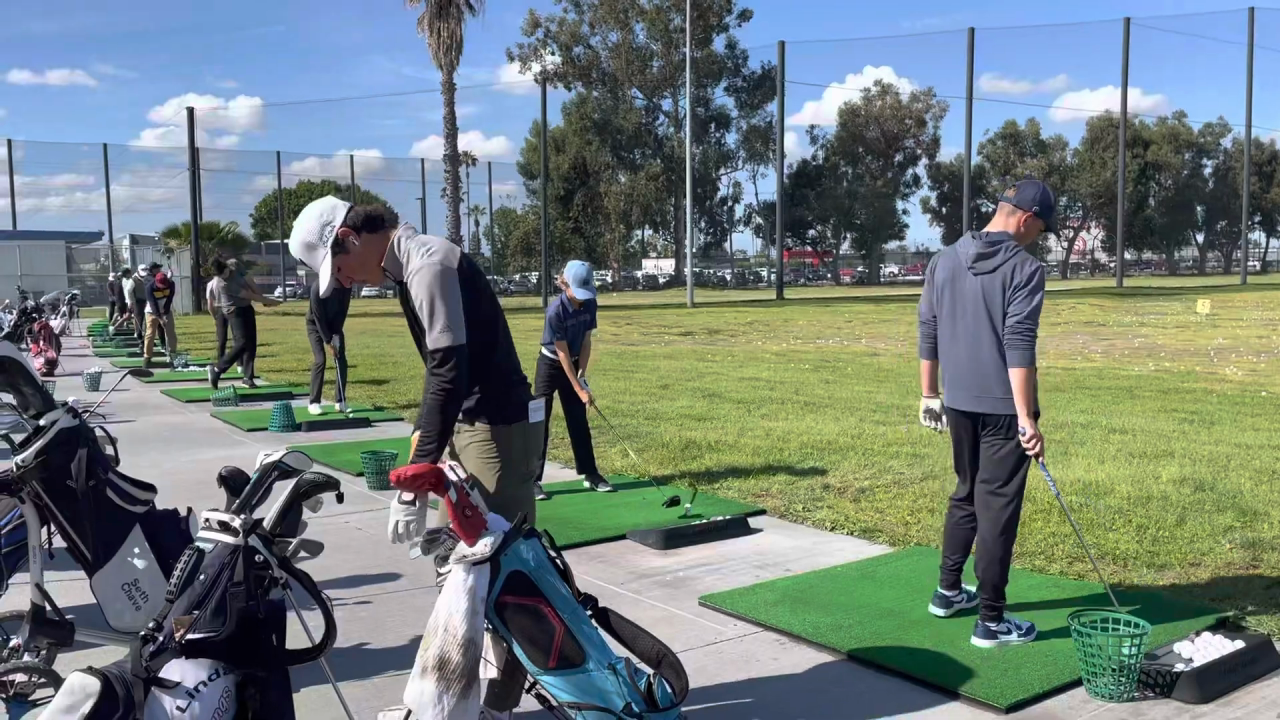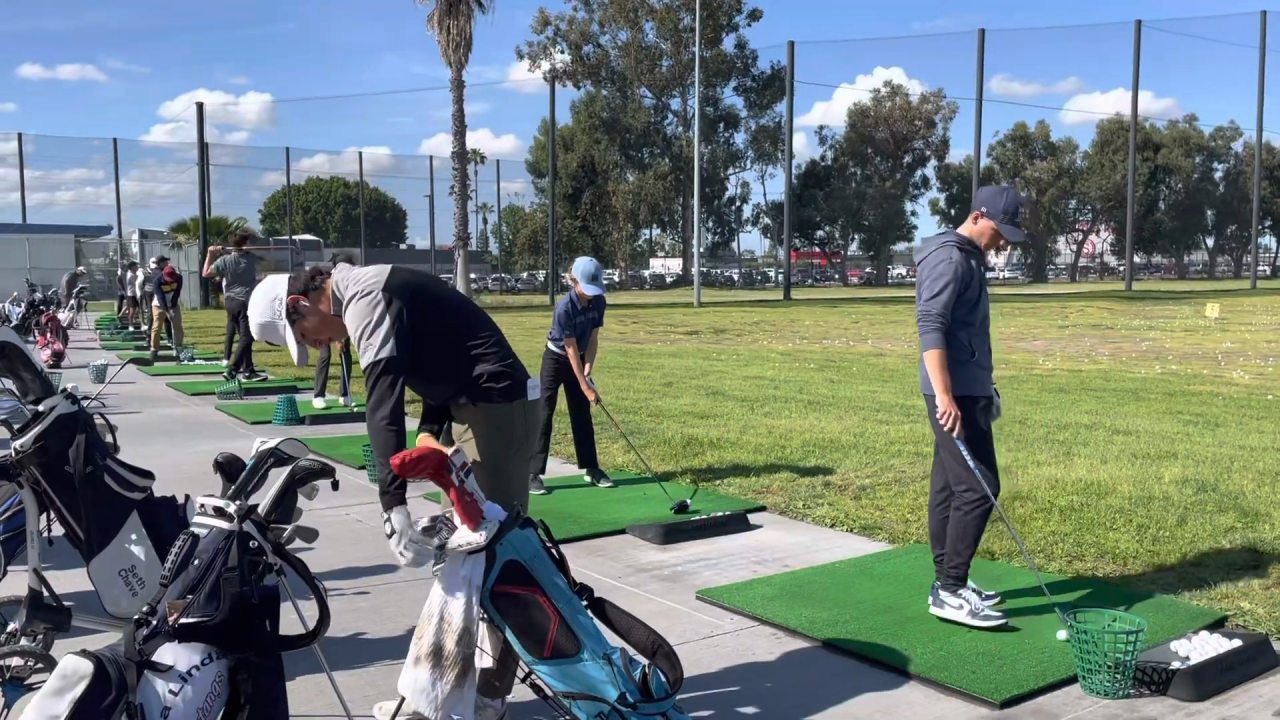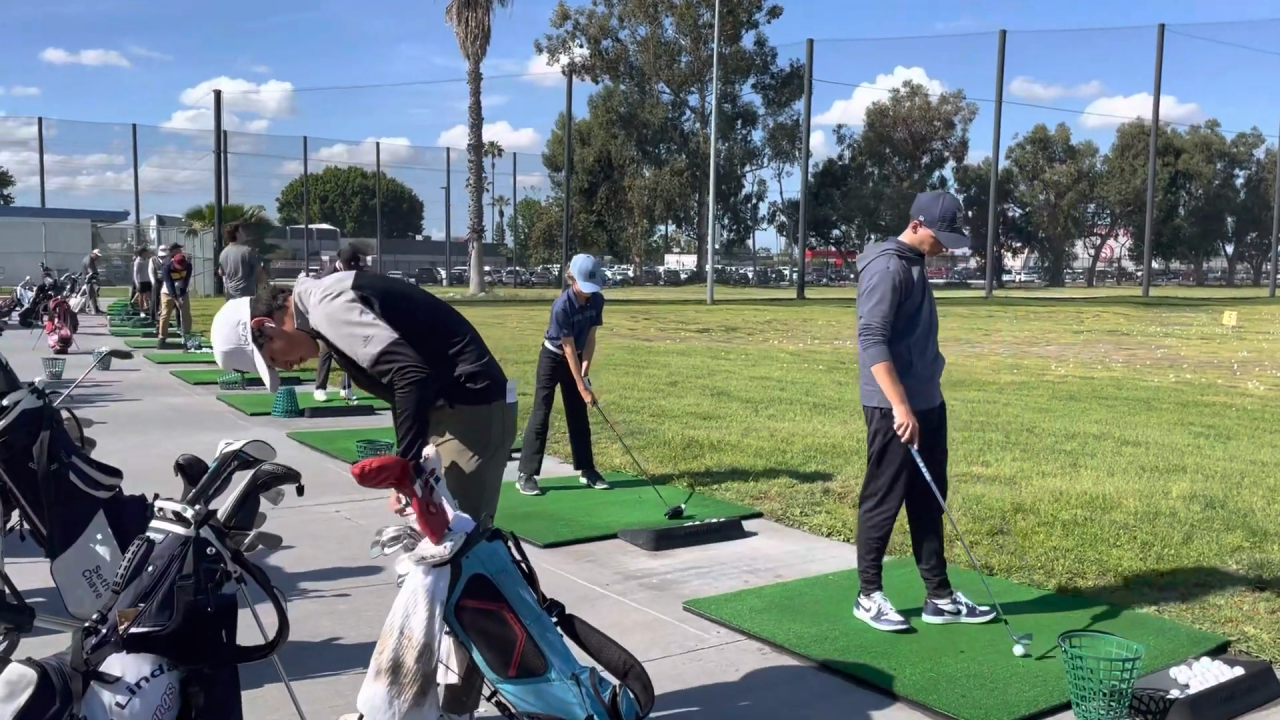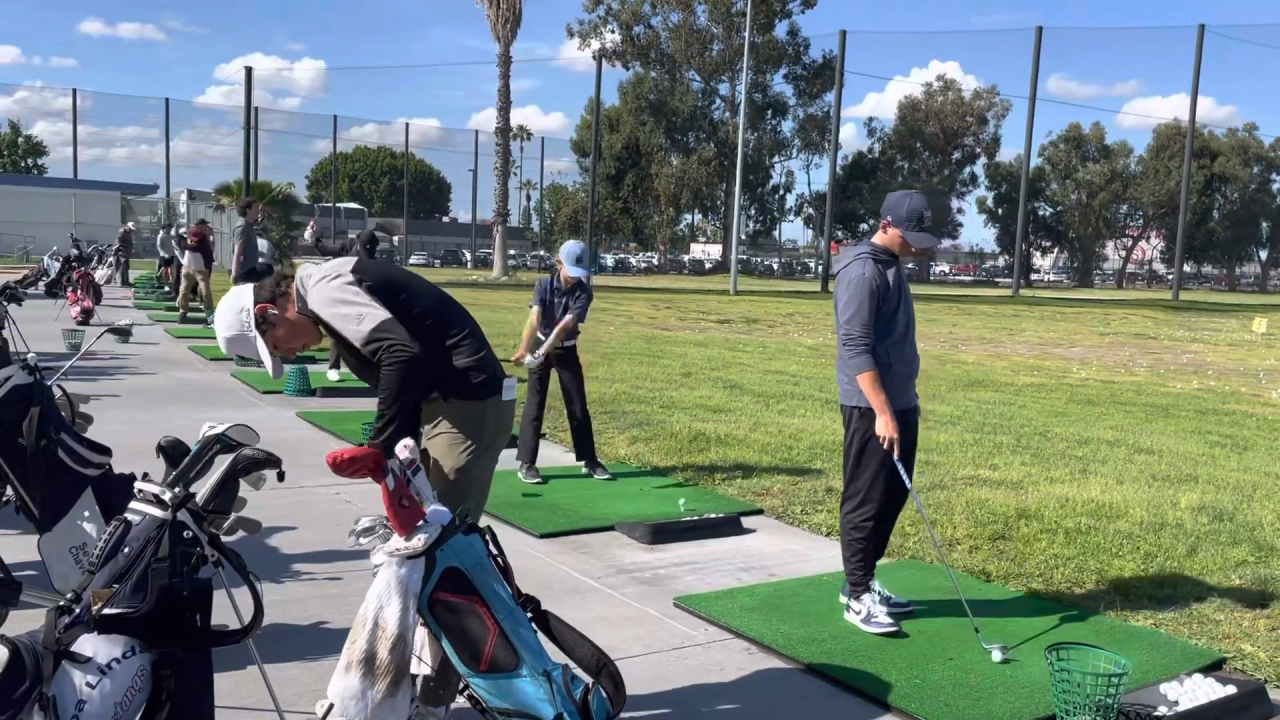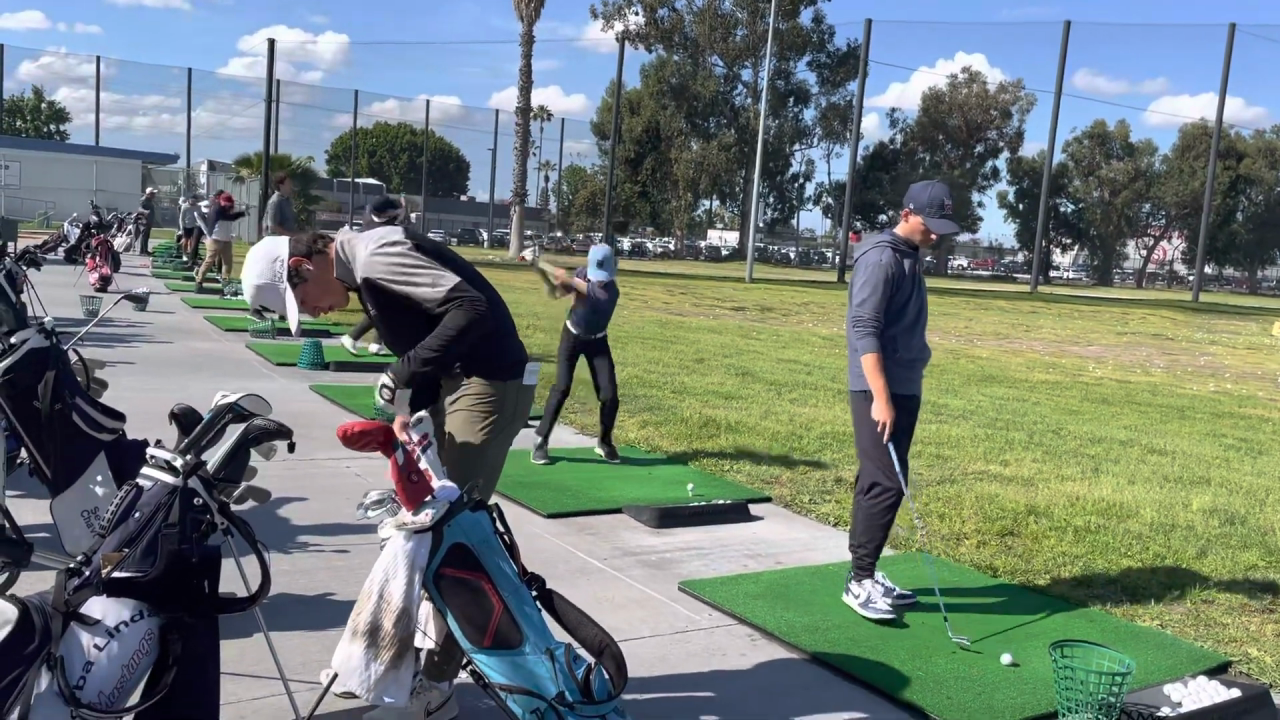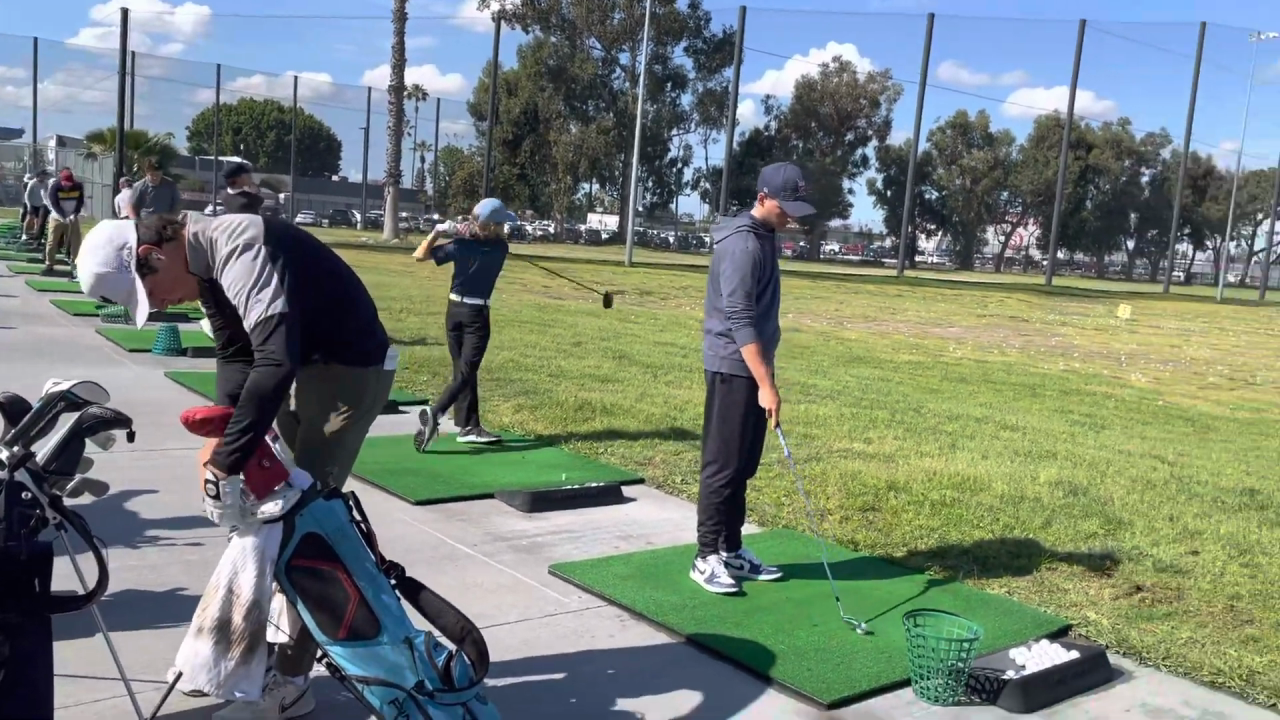
dt=0.7s
person 1, frame 1
left shoulder: (945, 260)
right shoulder: (1024, 267)
left elbow: (927, 333)
right elbow: (1018, 345)
left wrist: (929, 394)
right wrist: (1026, 416)
left hip: (958, 402)
right hip: (1003, 407)
left knee: (967, 493)
right knee: (997, 509)
left ankle: (949, 590)
right ankle: (991, 620)
person 1, frame 2
left shoulder: (967, 257)
right shoulder: (949, 258)
right elbow: (930, 330)
left wrist: (985, 386)
right wrist: (943, 395)
left hip: (966, 389)
right hip: (957, 394)
left knee: (949, 487)
right knee: (978, 489)
left ankle: (946, 581)
right ankle: (953, 591)
person 1, frame 3
left shoulder: (915, 264)
right shoulder: (886, 268)
right elbow: (872, 342)
right wrist: (900, 406)
left hip: (927, 401)
right hip: (894, 408)
left knee: (929, 501)
right knee: (883, 501)
left ankle: (940, 597)
right ankle: (869, 596)
person 1, frame 4
left shoulder: (893, 263)
right shoulder: (861, 272)
right elbow: (856, 349)
right wrist: (882, 413)
left hip: (902, 399)
right hip: (870, 406)
left knee: (894, 495)
right knee: (864, 501)
left ankle: (864, 579)
right ankle: (857, 595)
person 1, frame 5
left shoulder: (911, 257)
right shoulder: (880, 259)
right elbow: (865, 332)
right wrist: (881, 398)
left hip: (905, 387)
right hip: (878, 389)
left knee: (878, 482)
right knee: (885, 482)
left ankle: (866, 573)
right ankle: (859, 581)
person 1, frame 6
left shoulder: (763, 237)
right shoulder: (741, 245)
right elbow: (740, 321)
right wrist: (766, 384)
left hip: (751, 367)
right hip: (733, 368)
left knee: (743, 466)
right knee: (723, 465)
left ankle: (731, 551)
right ankle: (706, 558)
person 2, frame 1
left shoulder: (429, 264)
right shoulder: (410, 265)
left elbow: (448, 375)
right wrist: (425, 436)
left hip: (500, 424)
right hip: (470, 423)
person 2, frame 2
left shoulder: (362, 298)
right shoulder: (367, 291)
left elbow: (383, 403)
left wrist: (394, 507)
right wrist: (430, 431)
left hip: (496, 406)
right hip: (479, 403)
person 2, frame 3
left shoulder: (326, 304)
right shoulder: (330, 307)
left elbow: (409, 376)
right elbow: (402, 377)
left hip: (471, 409)
right hip: (453, 409)
person 2, frame 4
left shoulder: (323, 287)
right shoulder: (331, 285)
left elbow: (401, 355)
left wrist: (381, 451)
right wrist: (398, 448)
left hip: (466, 404)
right hip: (442, 403)
person 2, frame 5
left shoulder: (375, 254)
right shoulder: (364, 268)
left elbow: (473, 309)
left wrist: (401, 377)
right wrist: (408, 408)
left hip: (489, 384)
right hip: (455, 381)
right ankle: (419, 648)
person 2, frame 6
left shoulder: (239, 247)
right shoulder: (206, 259)
left elbow: (274, 362)
right elbow: (236, 350)
left wrist: (227, 463)
right wrist: (222, 431)
left hip: (349, 367)
right hip: (308, 364)
right ankle: (279, 642)
person 3, frame 1
left shoulder: (590, 304)
right shoulder: (555, 311)
left elbow: (586, 341)
right elbow: (563, 353)
left wrist: (581, 375)
right wrist: (578, 388)
left hip: (573, 365)
right hip: (550, 365)
left knee: (579, 420)
left ankle: (590, 474)
person 3, frame 2
left shoulder: (598, 302)
right shoulder: (564, 308)
left elbow: (592, 339)
right elbow: (571, 349)
left wrist: (588, 372)
right wrist: (585, 386)
left hip: (578, 360)
right hip: (555, 359)
left knee: (582, 415)
right knee: (544, 415)
left ankle: (591, 468)
right ankle: (532, 474)
person 3, frame 3
left shoulder: (596, 300)
right shoulder: (562, 306)
left elbow: (590, 338)
right elbow: (569, 348)
left wrist: (585, 373)
right wrist: (582, 387)
left hip: (575, 359)
right hip: (552, 359)
left knee: (579, 416)
right knee: (541, 414)
left ankle: (586, 470)
right ankle: (525, 474)
person 3, frame 4
left shoulder: (584, 292)
right shoulder: (544, 285)
left elbow: (565, 326)
right elbow: (534, 319)
left wrist: (542, 352)
right wrist: (524, 349)
left hip: (567, 349)
right hip: (539, 348)
left knee: (578, 406)
right knee: (535, 404)
left ankle: (589, 460)
right ankle: (526, 463)
person 3, frame 5
left shoulder: (610, 290)
right shoulder: (584, 277)
left elbow: (568, 278)
left hip: (596, 340)
right hip: (573, 336)
left knee: (609, 395)
right knee: (561, 389)
left ankle: (605, 443)
right ankle: (541, 441)
person 3, frame 6
left shoulder: (460, 245)
right shoulder: (501, 248)
left elbow: (419, 255)
right elbow: (486, 237)
left wrist: (438, 231)
right wrist: (466, 230)
left hip: (454, 309)
right hip: (476, 313)
left knee: (463, 368)
right knee: (465, 370)
left ankle: (469, 426)
right ankle: (434, 413)
